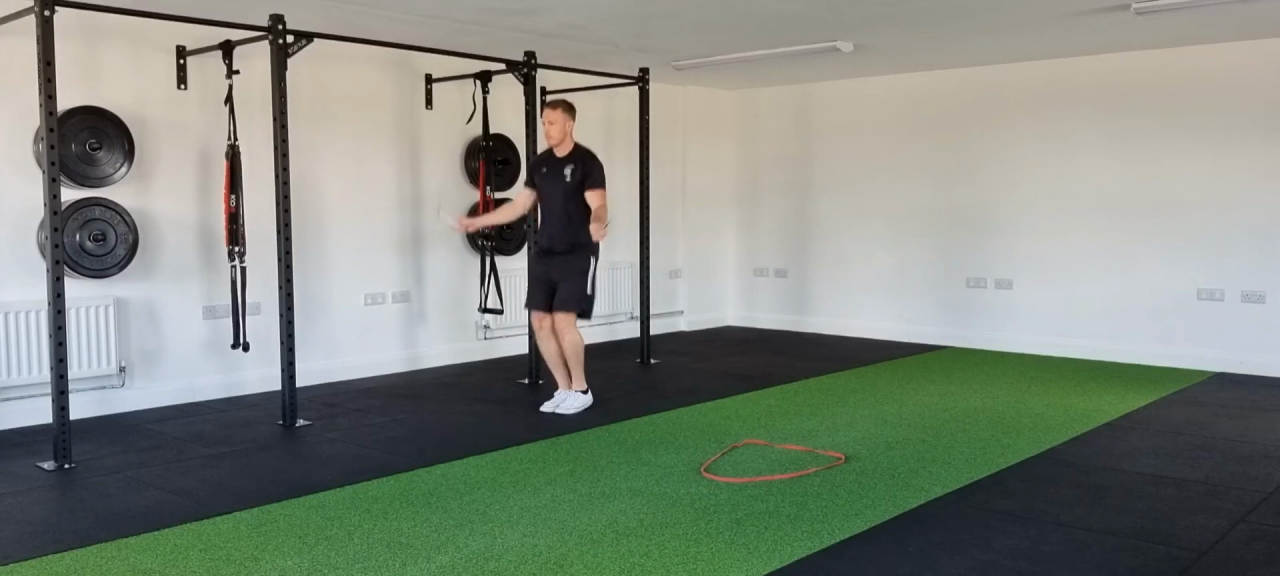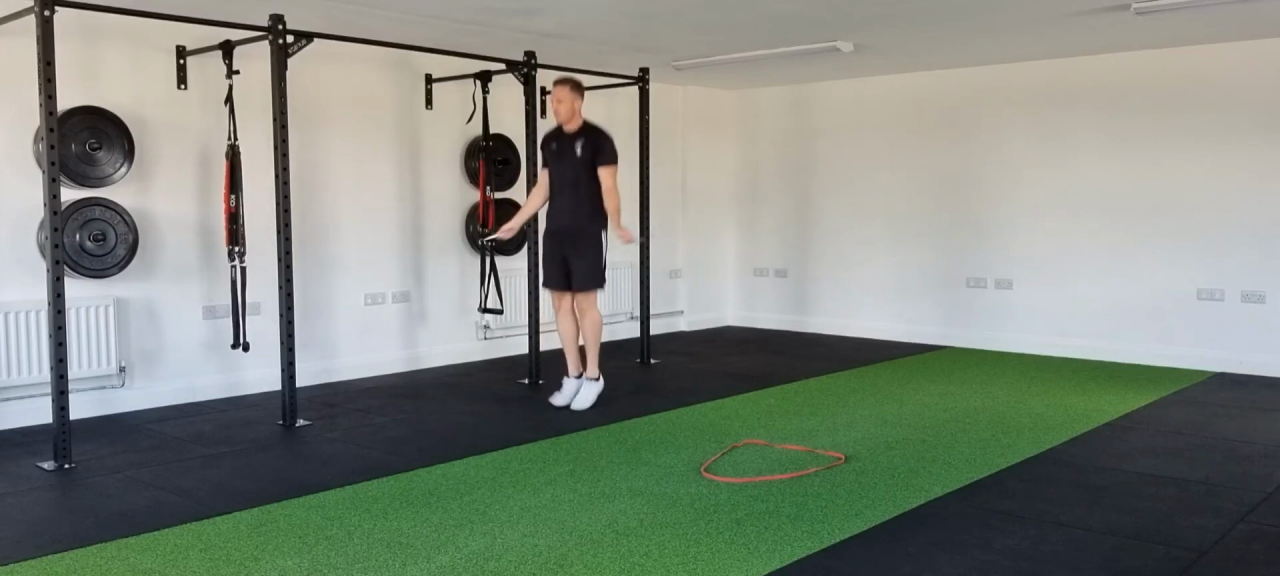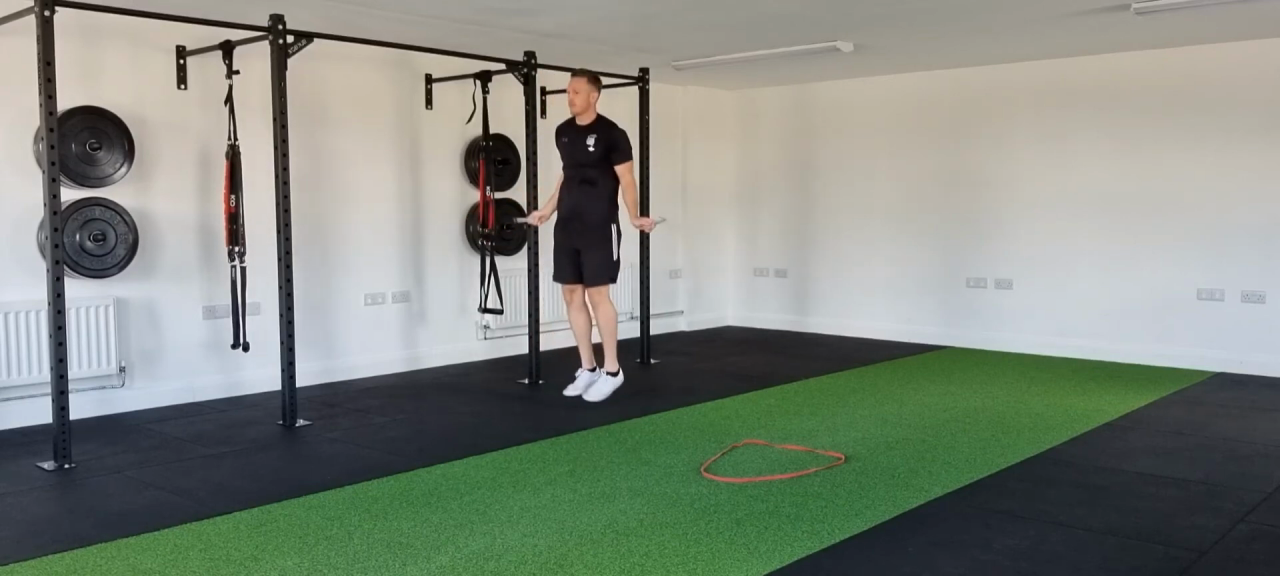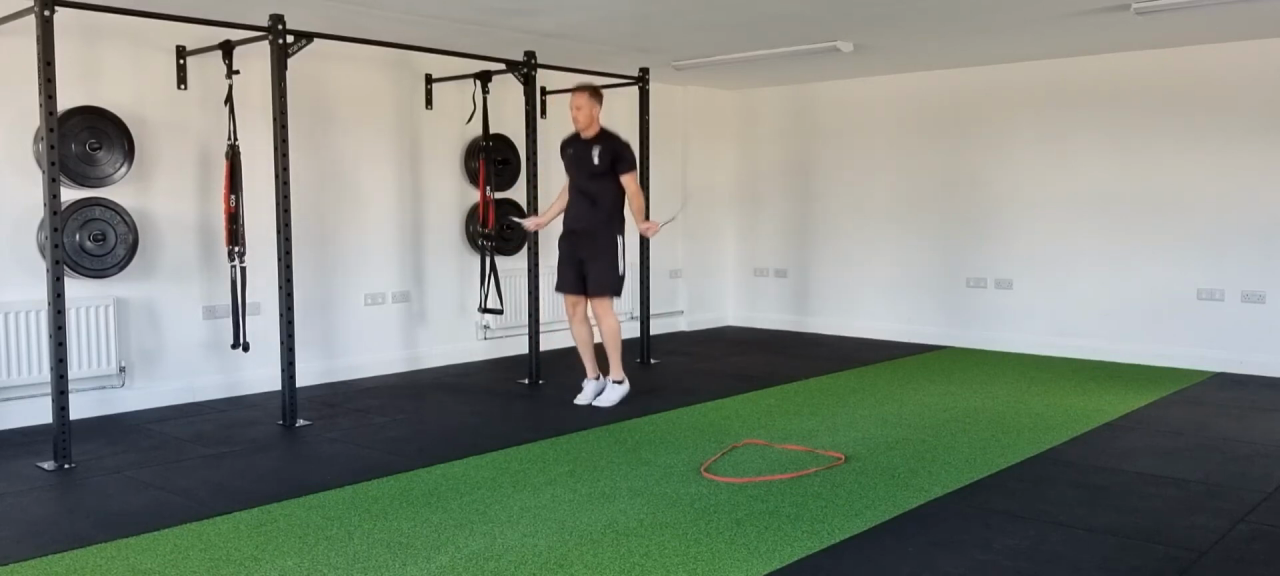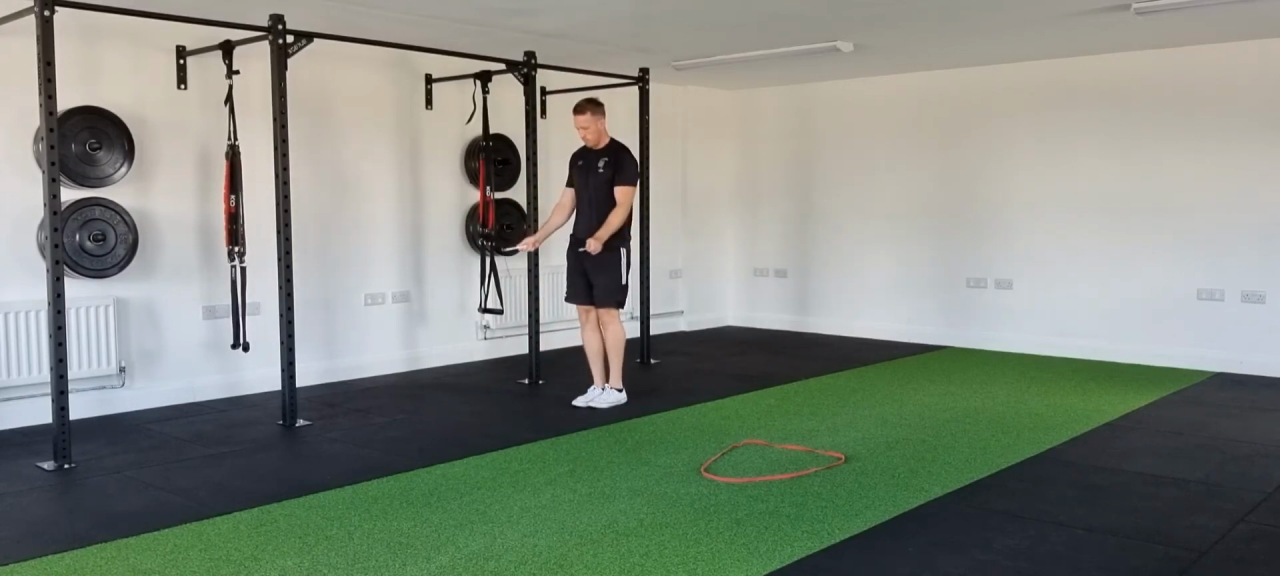
dt=1s
person 1, frame 1
left shoulder: (587, 163)
right shoulder: (540, 163)
left elbow: (598, 206)
right elbow: (521, 205)
left wrist: (597, 226)
right wrist: (478, 221)
left hip: (577, 256)
right hip: (544, 255)
left knee: (564, 322)
right knee: (541, 323)
left ankle: (581, 390)
right ankle: (564, 389)
person 1, frame 2
left shoulder: (598, 140)
right shoulder: (550, 141)
left elbow: (609, 186)
left wrist: (617, 223)
right wrist: (515, 223)
left hip: (590, 233)
right hip: (557, 233)
left knee: (585, 302)
right knee: (560, 303)
left ankle: (593, 376)
right ankle: (573, 375)
person 1, frame 3
left shoulder: (611, 134)
right shoulder: (563, 132)
left elbow: (626, 180)
left wrist: (634, 217)
right wrist: (546, 211)
left hip: (599, 227)
right hip: (567, 226)
left knee: (598, 295)
right knee: (572, 295)
left ankle: (611, 370)
right ankle: (588, 368)
person 1, frame 4
left shoulder: (615, 146)
right shoulder: (568, 146)
left elbow: (632, 188)
left wrist: (641, 223)
right wrist: (544, 219)
left hip: (605, 238)
right hip: (572, 237)
left knee: (601, 307)
right knee: (574, 307)
left ankle: (617, 378)
right ankle: (593, 378)
person 1, frame 5
left shoulder: (621, 157)
right shoulder: (578, 158)
left elbow: (623, 206)
right elbow: (567, 204)
left wrist: (600, 238)
right wrist: (539, 236)
left hip: (609, 249)
right hip: (579, 247)
left knee: (608, 316)
right knee: (586, 316)
left ankle: (616, 387)
right ankle: (598, 386)
